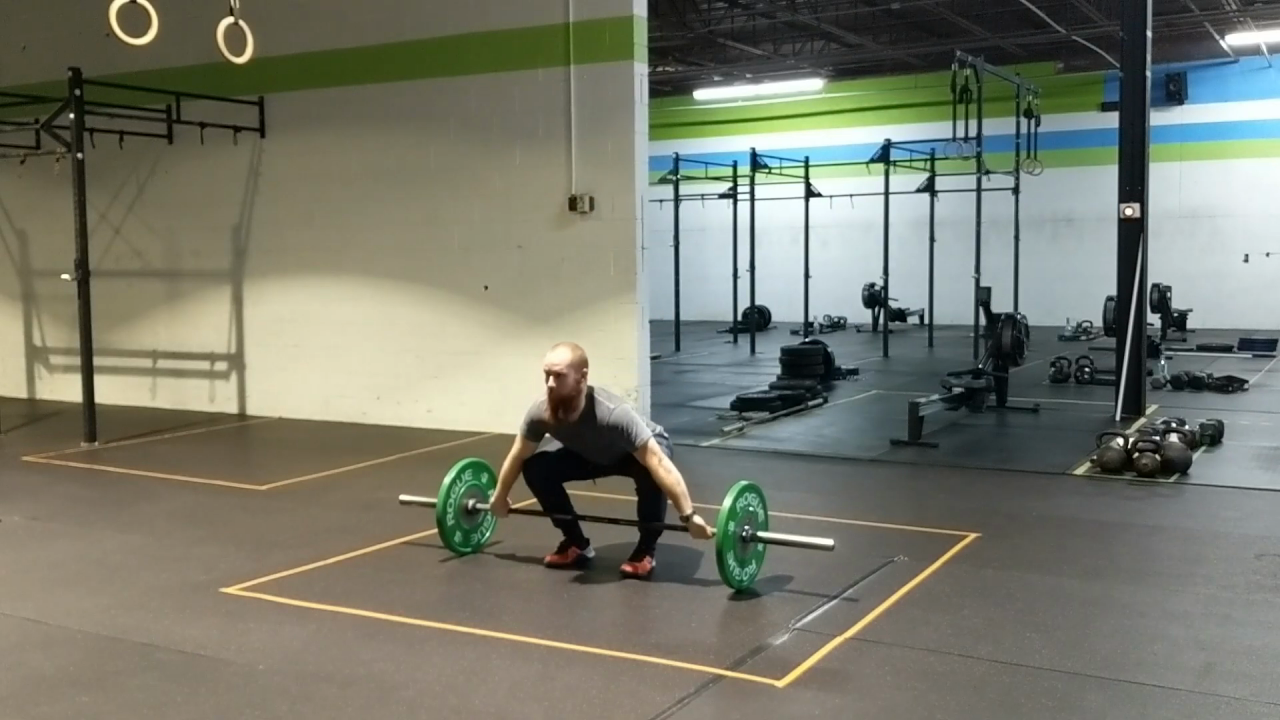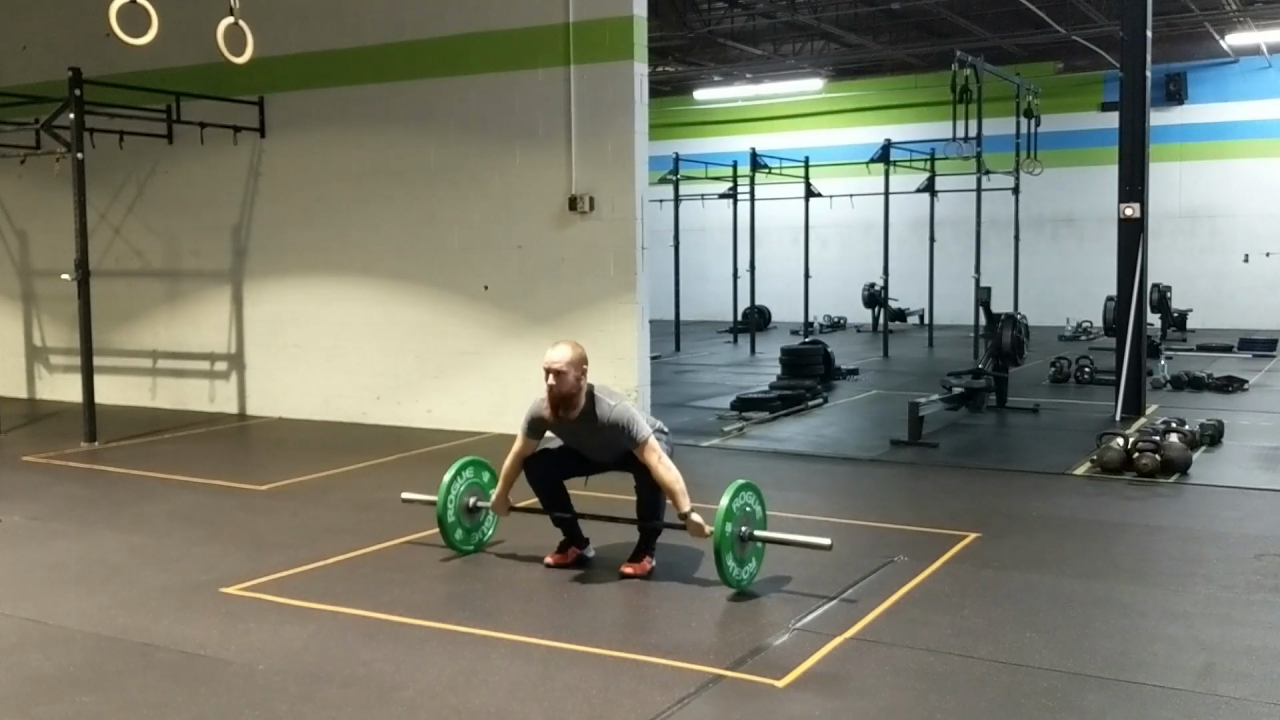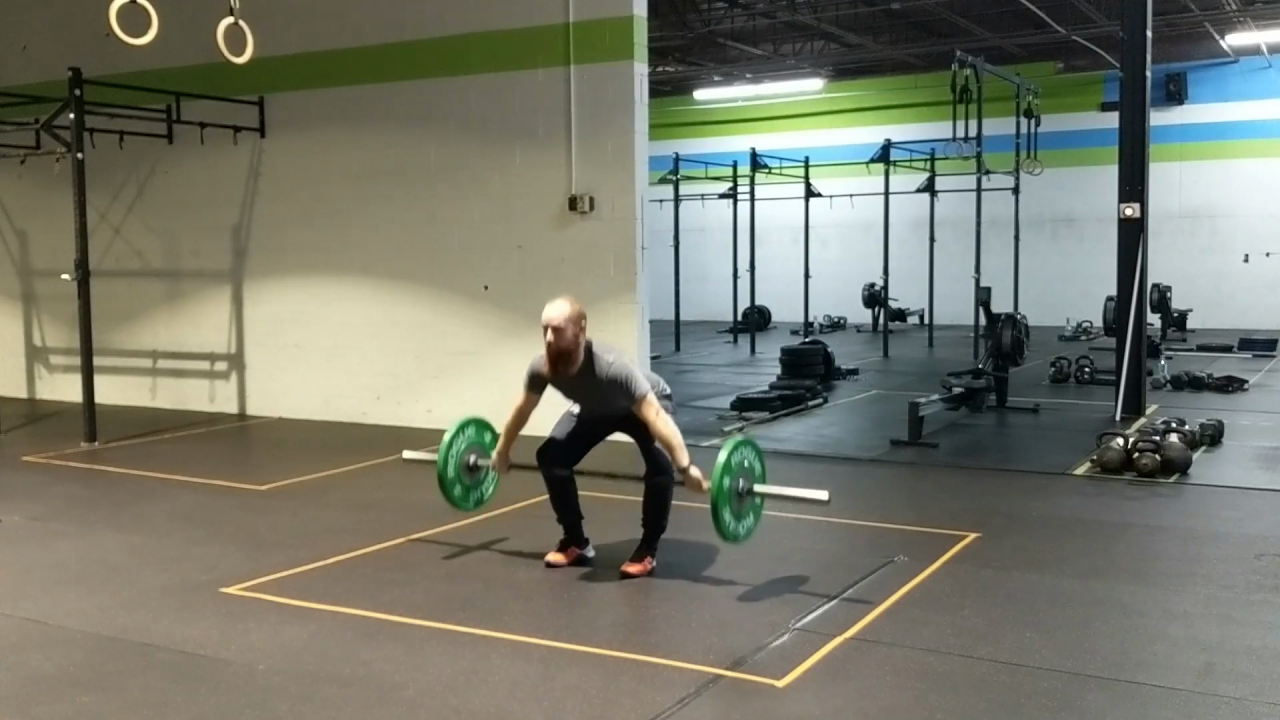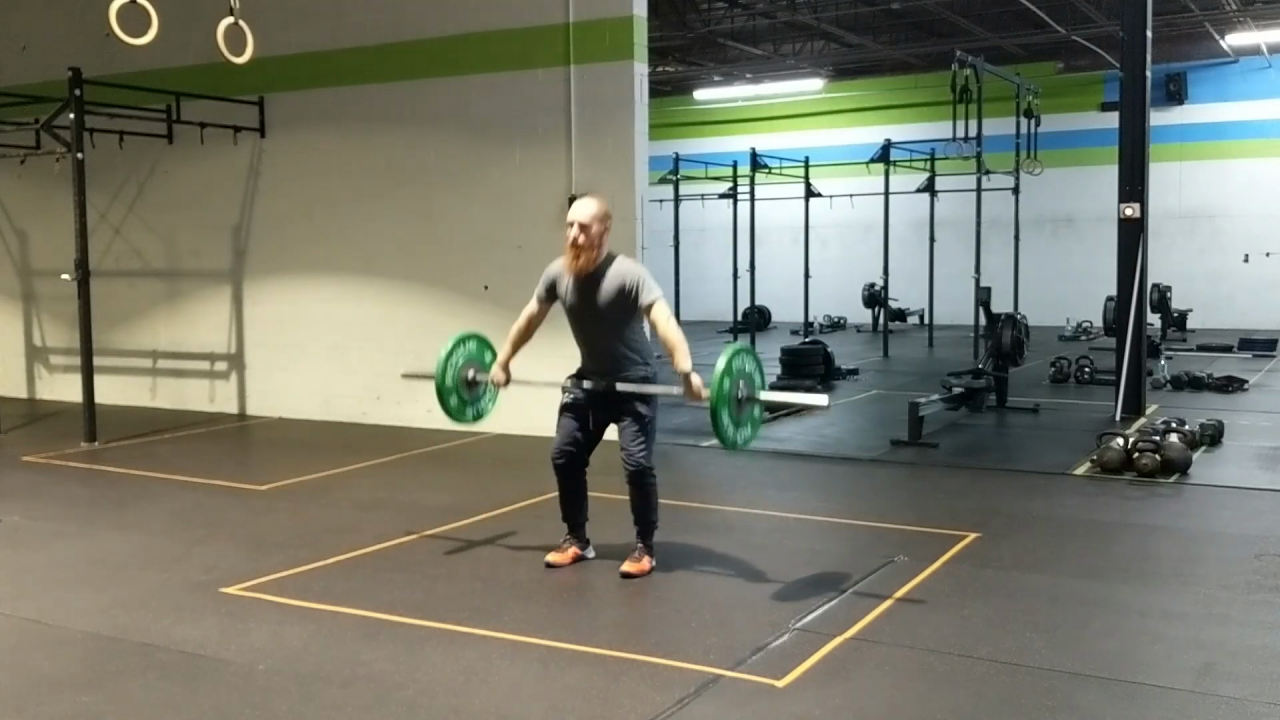
dt=0.3s
person 1, frame 1
left shoulder: (613, 414)
right shoulder: (540, 412)
left elbow: (659, 464)
right elbow: (517, 456)
left wrist: (689, 515)
right wrist: (500, 496)
left hip: (648, 447)
left knee: (650, 474)
right knee: (535, 468)
left ankle: (646, 551)
right ankle: (576, 544)
person 1, frame 2
left shoulder: (614, 411)
right shoulder: (541, 410)
left elbow: (658, 462)
right elbow: (519, 454)
left wrist: (688, 514)
right wrist: (501, 494)
left hip: (646, 441)
right hip: (592, 449)
left knee: (649, 475)
right knee: (537, 467)
left ankle: (646, 551)
right ankle: (576, 543)
person 1, frame 3
left shoulder: (612, 366)
right shoulder: (541, 366)
left elbow: (656, 417)
right elbow: (521, 409)
left wrist: (686, 466)
right wrist: (501, 451)
left hip: (649, 403)
right hip: (595, 408)
left knee: (659, 465)
right knee: (550, 457)
left ankle: (647, 550)
right ankle: (576, 543)
person 1, frame 4
left shoulder: (628, 273)
right shoulder: (558, 271)
left elbow: (664, 322)
right elbow: (530, 317)
left wrist: (686, 374)
right wrist: (502, 361)
left hip: (634, 382)
right hip: (589, 380)
left knee: (637, 462)
right knee: (565, 458)
left ankle: (645, 549)
right ankle: (577, 541)
